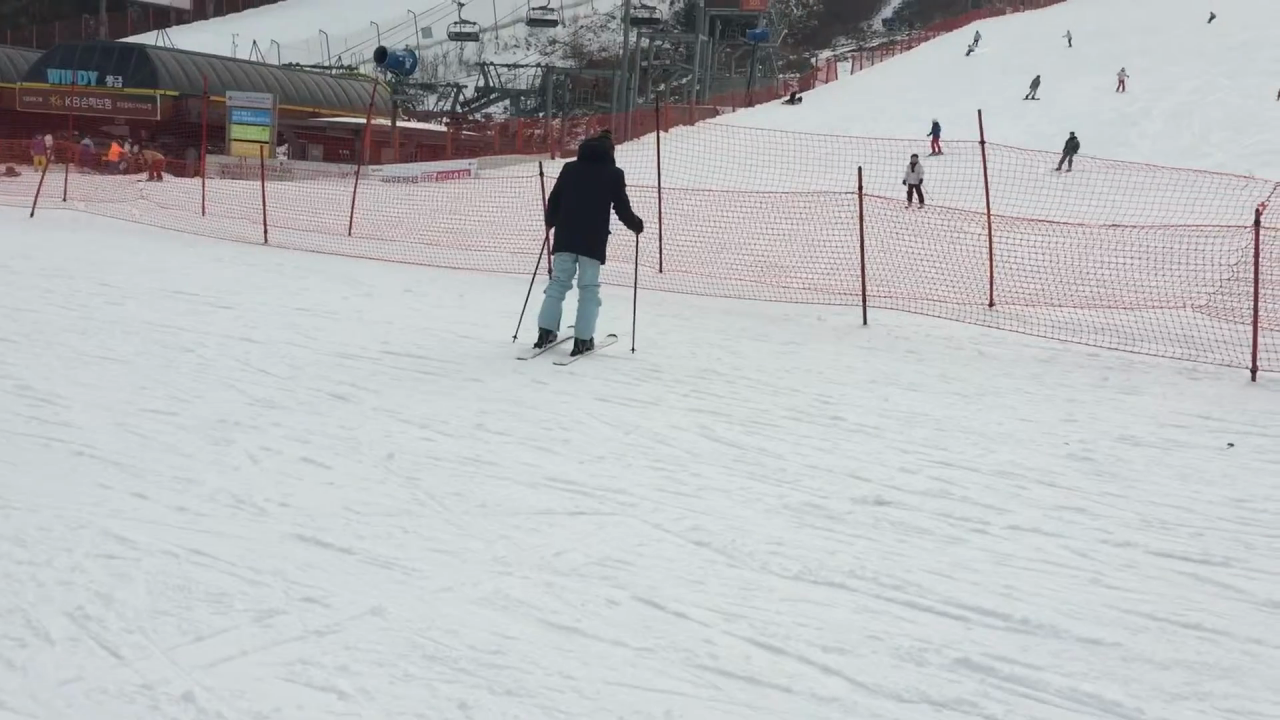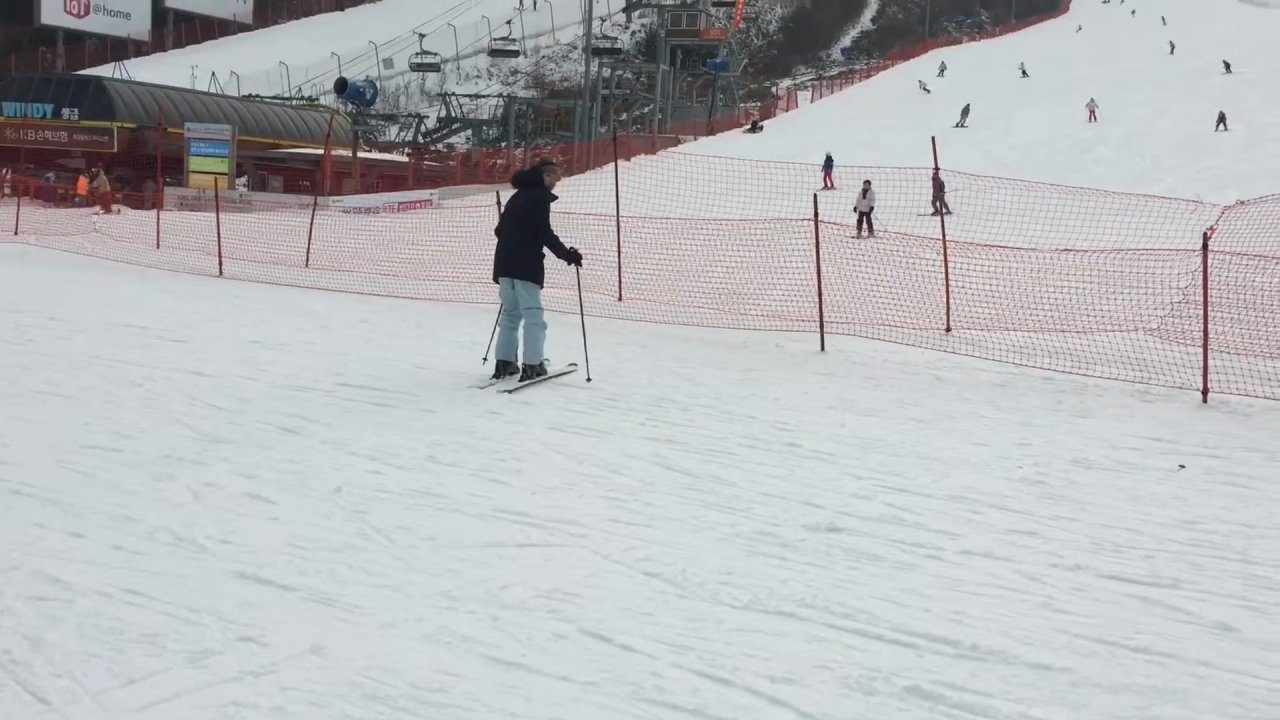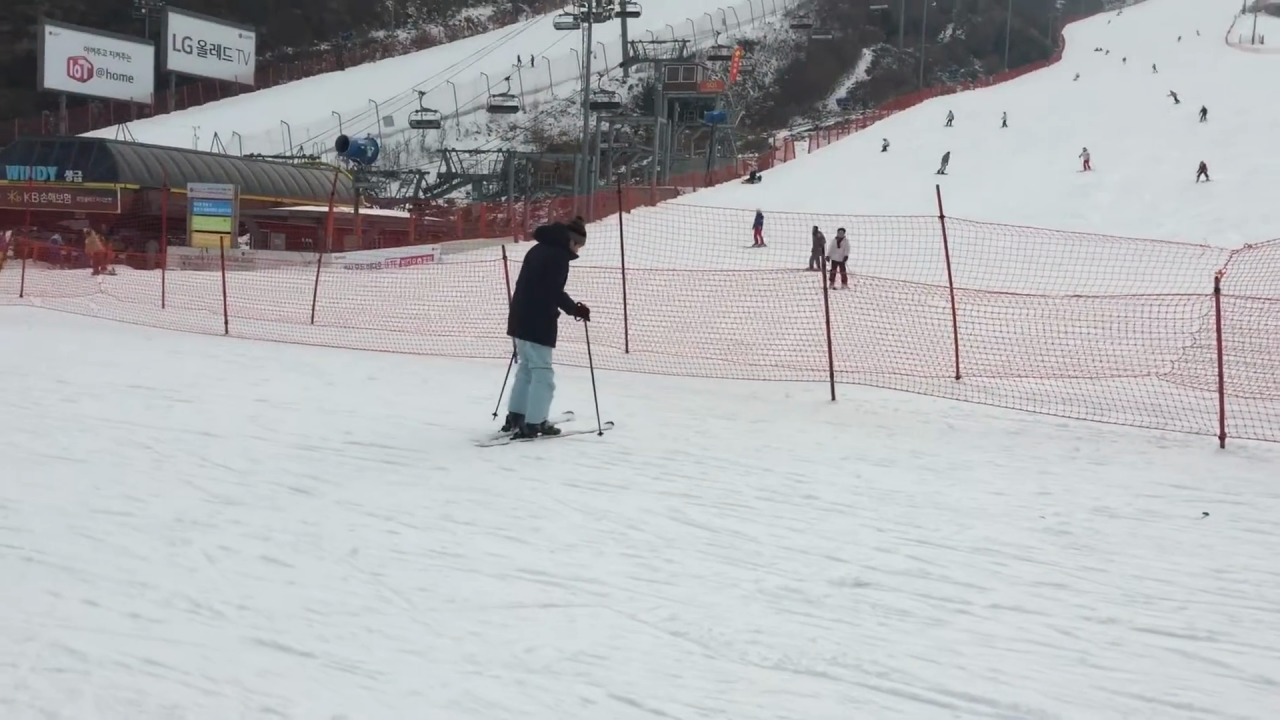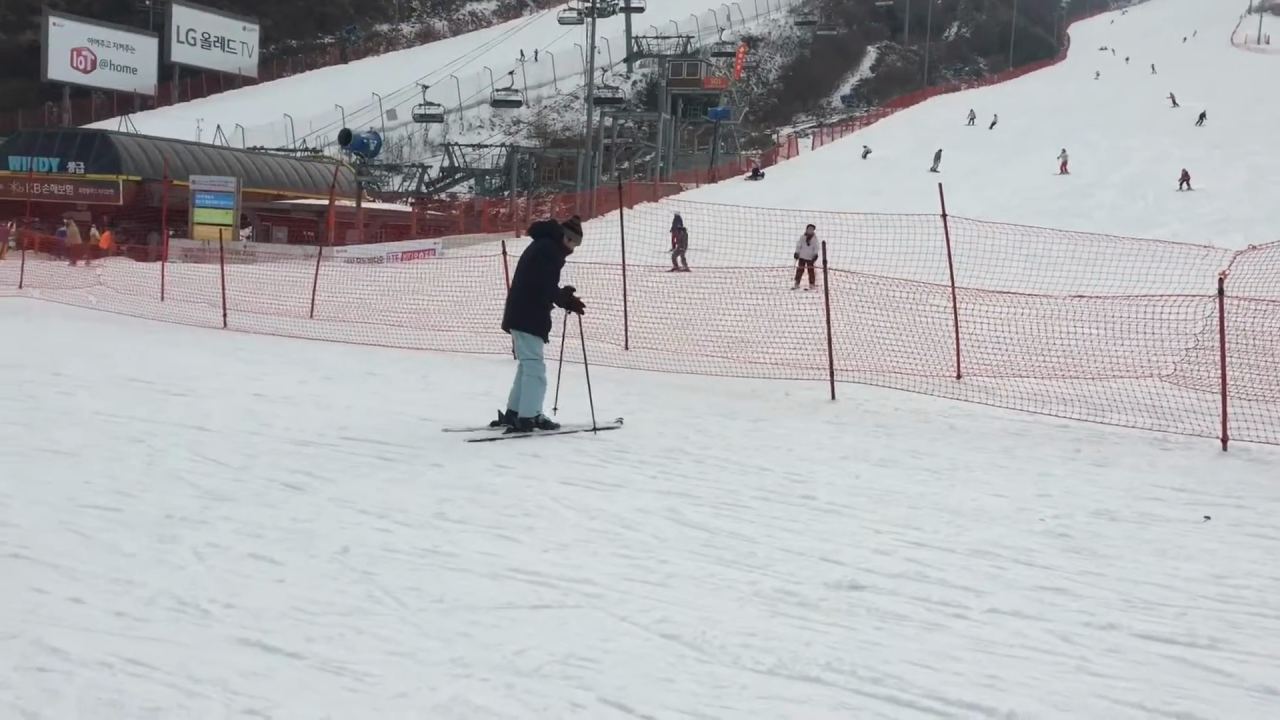
dt=0.7s
person 1, frame 1
left shoulder: (569, 168)
right shoulder: (614, 173)
left elbow: (554, 198)
right elbow: (622, 207)
left wrist: (550, 220)
right wrist: (635, 224)
left hip: (566, 236)
right hip: (593, 239)
left knee: (558, 283)
right knee: (588, 288)
left ankle: (546, 331)
right ankle: (583, 339)
person 1, frame 2
left shoulder: (517, 197)
right shoulder: (539, 196)
left elbow: (500, 229)
right elbow: (544, 232)
right wrist: (566, 254)
left hip: (505, 262)
right hip: (526, 264)
left knee: (510, 313)
right knee: (533, 314)
left ankle: (504, 363)
right ankle: (532, 364)
person 1, frame 3
left shoulder: (537, 249)
right shoulder: (559, 255)
right elbow: (555, 291)
right wrist: (575, 309)
left hip: (521, 317)
right hip: (539, 321)
left knee: (526, 368)
right knee: (542, 371)
left ankle: (516, 416)
right ankle: (534, 422)
person 1, frame 4
left shoulder: (541, 245)
right shoulder: (550, 248)
right elbow: (544, 284)
left wrist: (562, 293)
right wrist: (567, 302)
left hip: (521, 313)
right hip: (529, 315)
left knee: (527, 365)
right knee: (534, 366)
left ankle: (514, 412)
right ankle: (529, 417)
